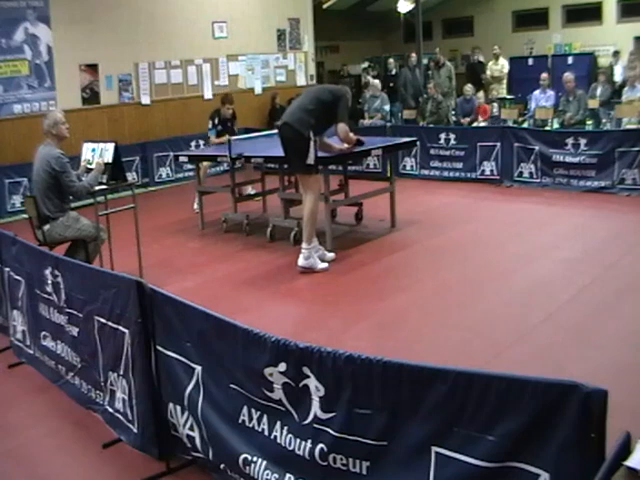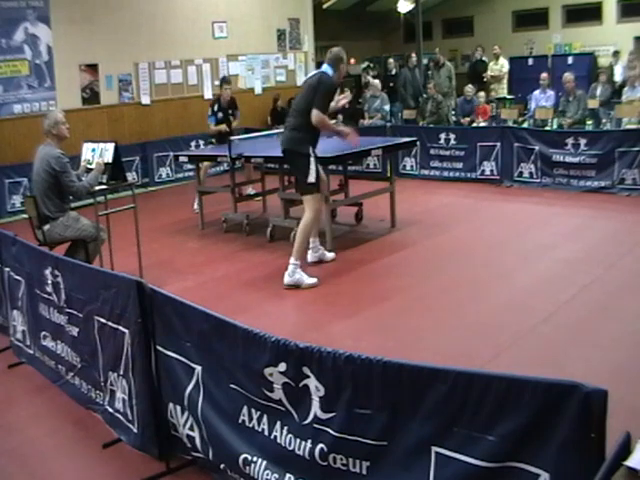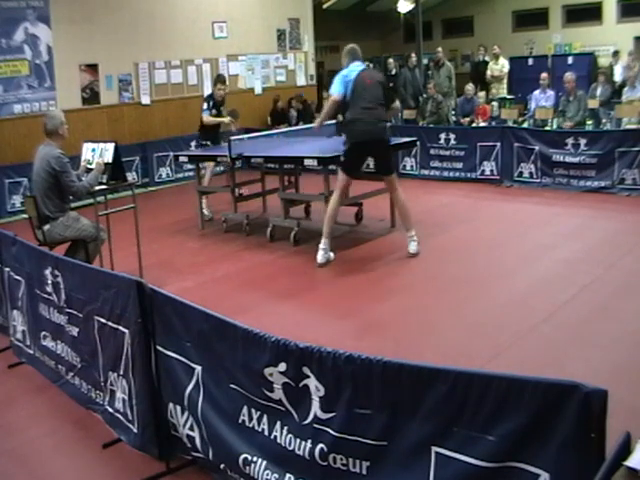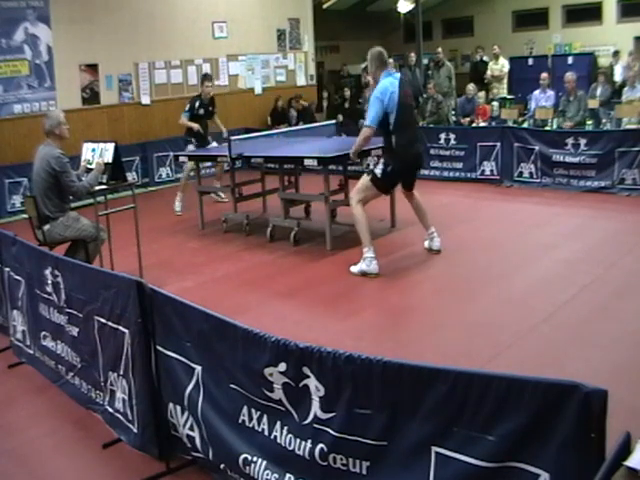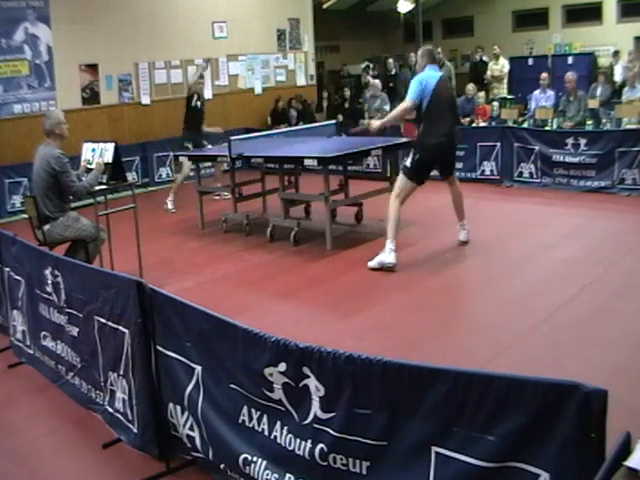
dt=1s
person 1, frame 1
left shoulder: (323, 95)
right shoulder: (342, 95)
left elbow: (319, 142)
right elbow: (343, 133)
left wrist: (341, 148)
right wrist: (352, 139)
left hip: (287, 127)
right hip: (299, 130)
left knee: (308, 190)
right knee: (312, 190)
left ankle: (313, 247)
right ankle: (306, 255)
person 1, frame 2
left shoulder: (317, 77)
right shoulder: (326, 81)
right elbow: (317, 120)
left wrist: (334, 105)
right wrist: (339, 130)
left hip: (294, 141)
right hip: (300, 145)
left knee: (322, 186)
right knee: (313, 208)
left ankle: (315, 249)
right ankle: (293, 271)
person 1, frame 3
left shoulder: (344, 75)
right shoulder: (376, 75)
left elbow: (335, 99)
right elbow: (395, 106)
left wrist: (320, 120)
left hip: (358, 137)
right hip: (380, 134)
left knee: (339, 192)
right knee: (394, 188)
left ankle: (324, 249)
right ankle: (412, 240)
person 1, frame 4
left shoulder: (380, 91)
right shoulder: (405, 82)
left elbow: (368, 132)
left wrist: (355, 149)
left hip: (396, 157)
right hip: (415, 153)
left knee: (357, 199)
right knee: (410, 194)
left ankle: (369, 259)
right ankle: (433, 237)
person 1, frame 5
left shoulder: (421, 79)
right shoulder: (446, 83)
left elbow: (407, 106)
left wrist: (380, 122)
left hip: (427, 146)
right hip: (448, 144)
left knee: (396, 197)
right knee: (452, 182)
left ankle: (389, 252)
right ankle: (463, 229)
person 2, frame 1
left shoulder: (43, 151)
right shoulder: (56, 156)
right elbow: (78, 192)
left wrist: (81, 171)
right wrist: (96, 172)
left hip: (45, 220)
right hip: (55, 223)
left knee: (88, 230)
right knee: (99, 233)
person 2, frame 2
left shoulder: (43, 151)
right shoulder: (56, 156)
right elbow: (77, 192)
left wrist: (81, 171)
right wrist: (96, 172)
left hip: (45, 221)
right hip: (55, 224)
left knee: (88, 230)
right knee: (98, 233)
person 2, frame 3
left shoulder: (43, 150)
right shoulder: (56, 156)
right elbow: (77, 192)
left wrist: (81, 171)
right wrist: (96, 172)
left hip: (45, 221)
right hip: (54, 225)
left knee: (88, 230)
right knee: (98, 233)
person 2, frame 4
left shoulder: (43, 151)
right shoulder: (56, 156)
right elbow: (77, 191)
left wrist: (81, 171)
right wrist: (96, 172)
left hip: (45, 221)
right hip: (54, 224)
left knee: (88, 230)
right knee: (98, 233)
person 2, frame 5
left shoulder: (43, 151)
right shoulder: (56, 156)
right elbow: (77, 191)
left wrist: (81, 171)
right wrist: (96, 172)
left hip: (45, 220)
right hip: (54, 224)
left knee: (88, 230)
right knee: (98, 233)
person 3, frame 1
left shoulder: (232, 114)
right shoulder: (214, 117)
right elbow: (212, 141)
left wrist: (232, 137)
right wrist: (222, 139)
right hip: (216, 145)
right knee: (204, 165)
left ankle: (247, 188)
right ankle: (197, 199)
person 3, frame 2
left shoulder: (233, 101)
right shoulder: (214, 105)
left elbow: (236, 120)
right elbow: (211, 130)
left wrist: (232, 126)
right wrist: (219, 128)
left hip: (230, 138)
right hip: (216, 140)
right knee: (205, 164)
left ankle: (248, 189)
right ankle: (198, 198)
person 3, frame 3
left shoulder: (221, 100)
right shoulder: (208, 100)
right elbow: (205, 120)
left wrist: (230, 124)
right wrist: (223, 120)
left hip: (217, 138)
right hip: (206, 139)
right knee: (210, 166)
right ankle: (203, 204)
person 3, frame 4
left shoulder: (212, 100)
right shoulder: (194, 101)
right elbow: (181, 121)
left wrist: (222, 127)
right wrist: (192, 125)
left hip: (205, 137)
right hip: (192, 138)
right knee: (189, 167)
left ankle: (216, 190)
right ankle: (179, 198)
person 3, frame 5
left shoulder: (201, 102)
right shoulder: (193, 97)
right elbow: (191, 85)
left wrist: (213, 129)
right wrist: (201, 69)
left hip: (199, 139)
right hip: (188, 139)
right knee: (185, 171)
right ankle: (170, 199)
